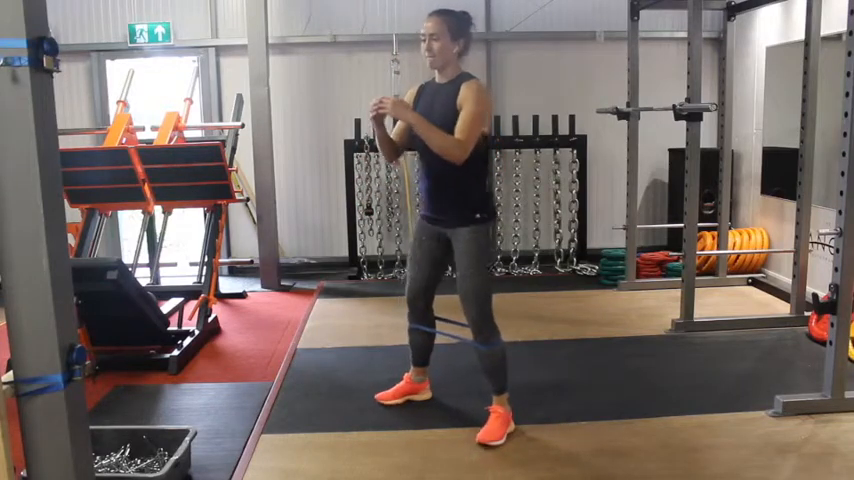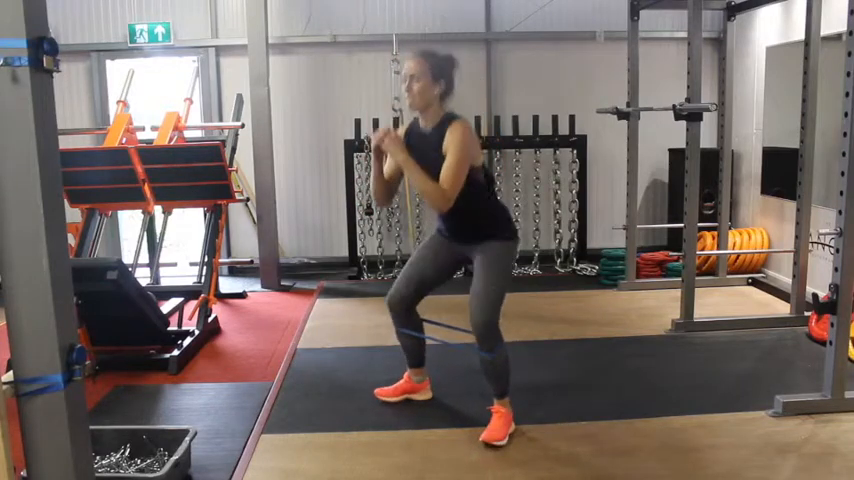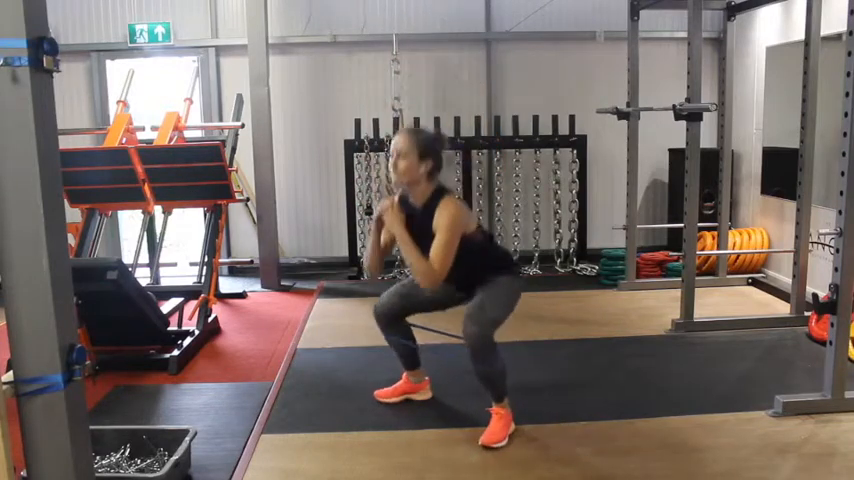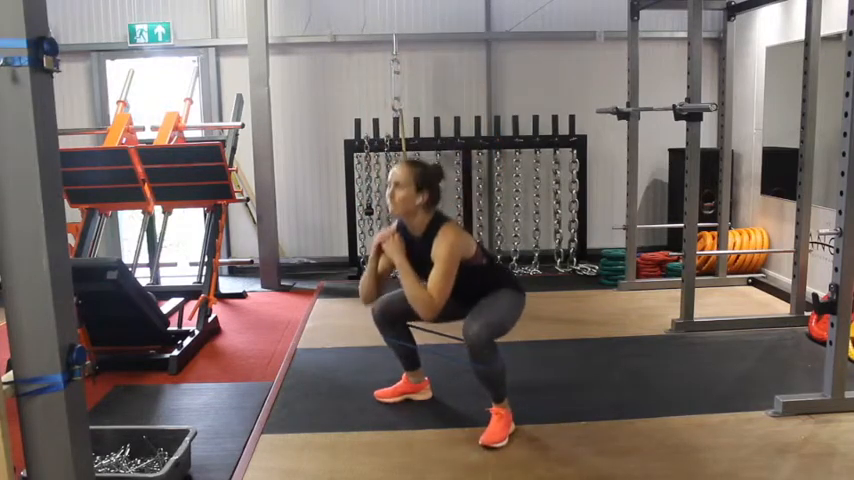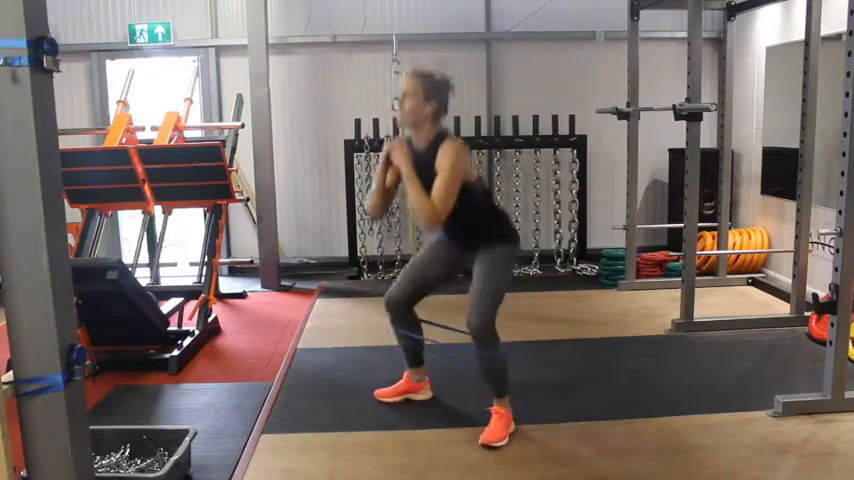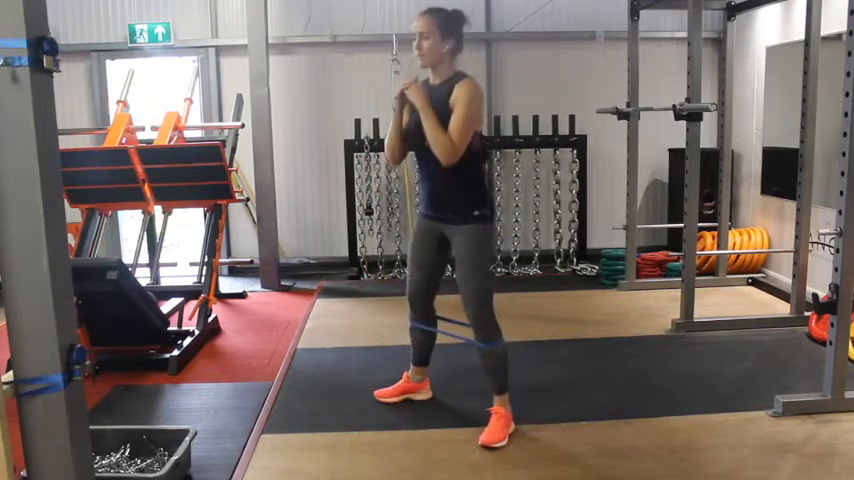
dt=0.3s
person 1, frame 1
left shoulder: (472, 90)
right shoulder: (419, 93)
left elbow: (458, 152)
right elbow: (392, 154)
left wrist: (410, 117)
right wrist: (379, 123)
left hip: (472, 221)
right hip: (432, 218)
left knee: (477, 313)
right knee: (416, 297)
left ankle: (502, 408)
right ankle: (418, 380)
person 1, frame 2
left shoulder: (458, 133)
right shoulder: (407, 133)
left elbow: (442, 200)
right elbow: (382, 198)
left wrist: (402, 157)
right wrist: (379, 158)
left hip: (492, 238)
right hip: (449, 236)
left knee: (482, 321)
right knee: (399, 300)
left ankle: (503, 409)
right ankle: (417, 380)
person 1, frame 3
left shoulder: (448, 209)
right shoulder: (399, 205)
left elbow: (431, 282)
right elbow: (373, 269)
left wrist: (399, 230)
right wrist: (378, 229)
left hip: (498, 278)
right hip: (457, 279)
left knee: (475, 331)
right knee: (385, 310)
left ankle: (501, 409)
right ankle: (416, 380)
person 1, frame 4
left shoulder: (447, 237)
right shoulder: (398, 232)
left elbow: (429, 310)
right elbow: (367, 297)
left wrist: (399, 258)
right wrist: (376, 255)
left hip: (501, 293)
right hip: (458, 296)
left knee: (476, 334)
right knee: (383, 312)
left ankle: (502, 411)
right ankle: (416, 380)
person 1, frame 5
left shoulder: (450, 150)
right shoulder: (405, 146)
left elbow: (431, 218)
right elbow: (375, 211)
left wrist: (406, 166)
right wrist: (385, 167)
left hip: (494, 243)
right hip: (453, 242)
left knee: (479, 323)
right knee: (396, 300)
left ankle: (503, 411)
right ankle: (416, 380)
person 1, frame 6
left shoulder: (465, 89)
right shoulder: (419, 91)
left elbow: (449, 155)
right elbow: (394, 157)
left wrist: (422, 106)
right wrist: (400, 109)
left hip: (470, 218)
right hip: (431, 214)
left knee: (478, 312)
right knee: (417, 298)
left ankle: (502, 409)
right ankle: (417, 380)
